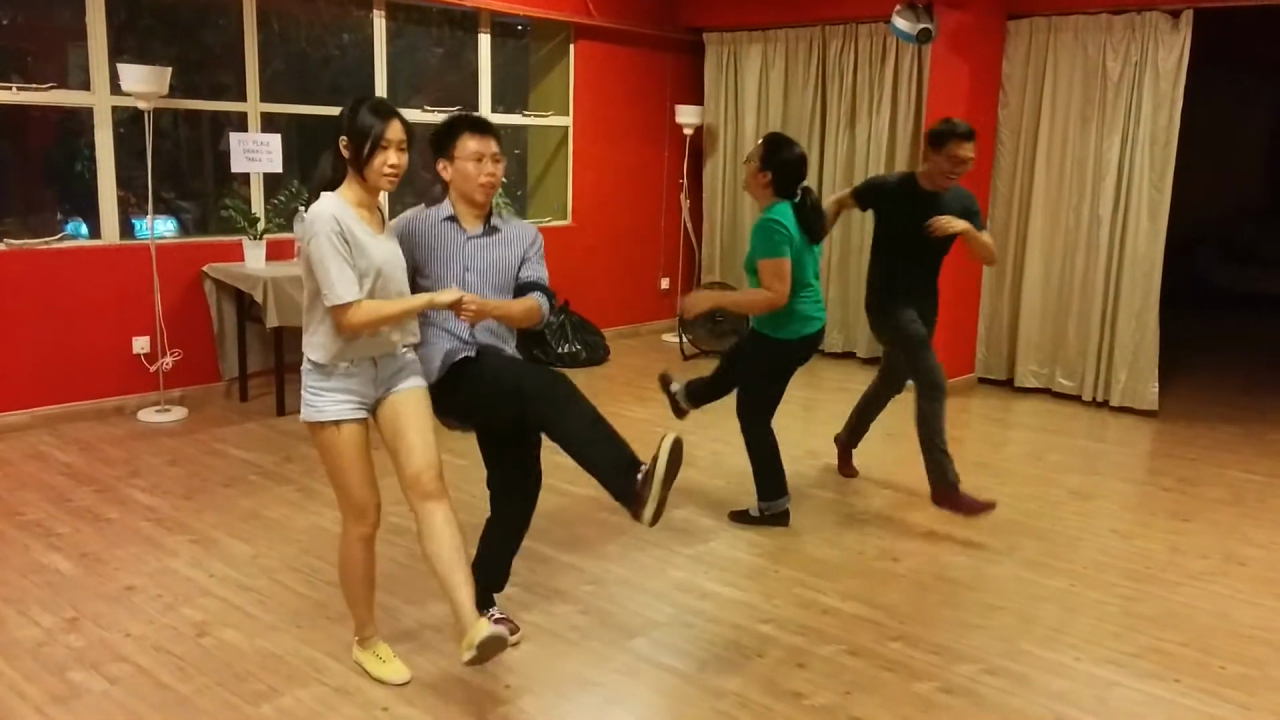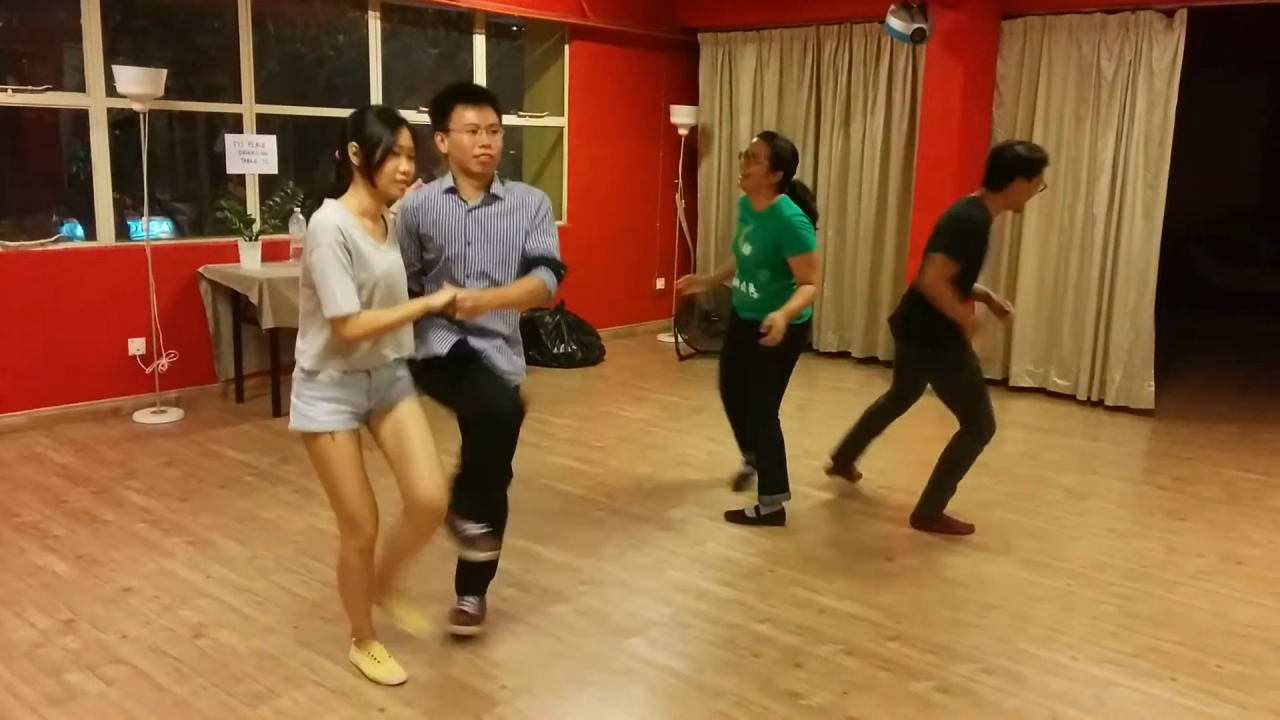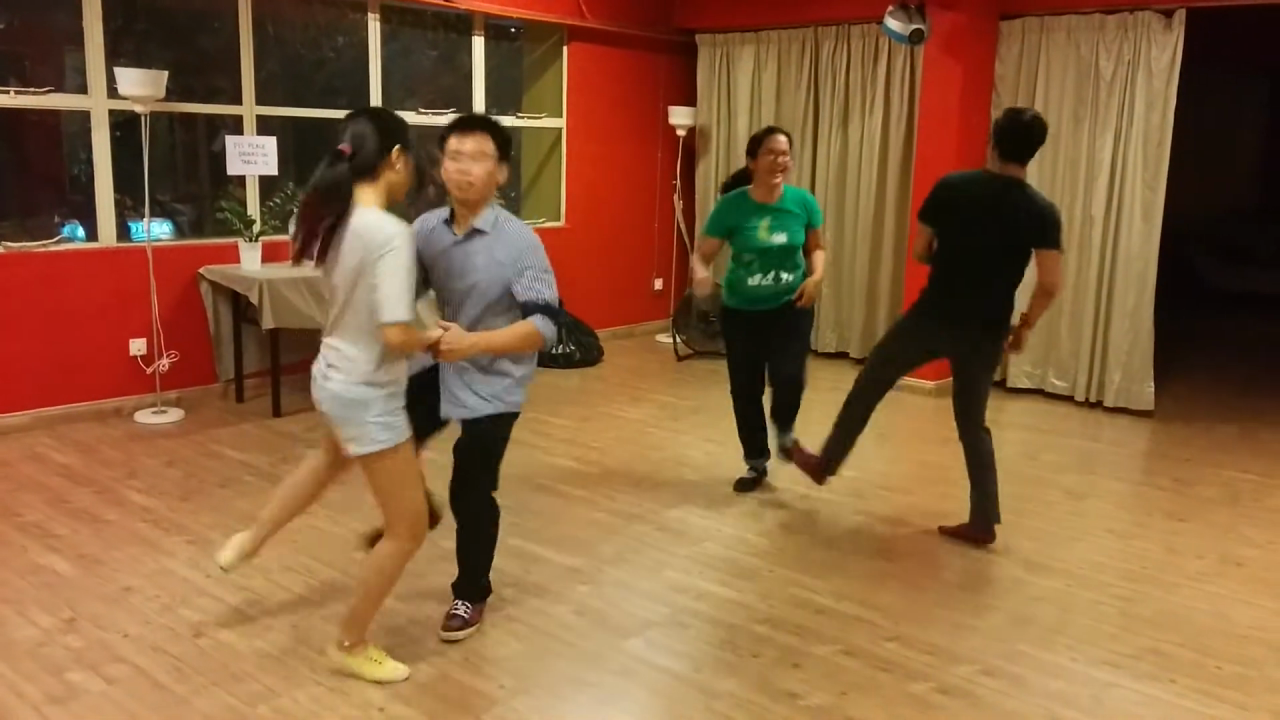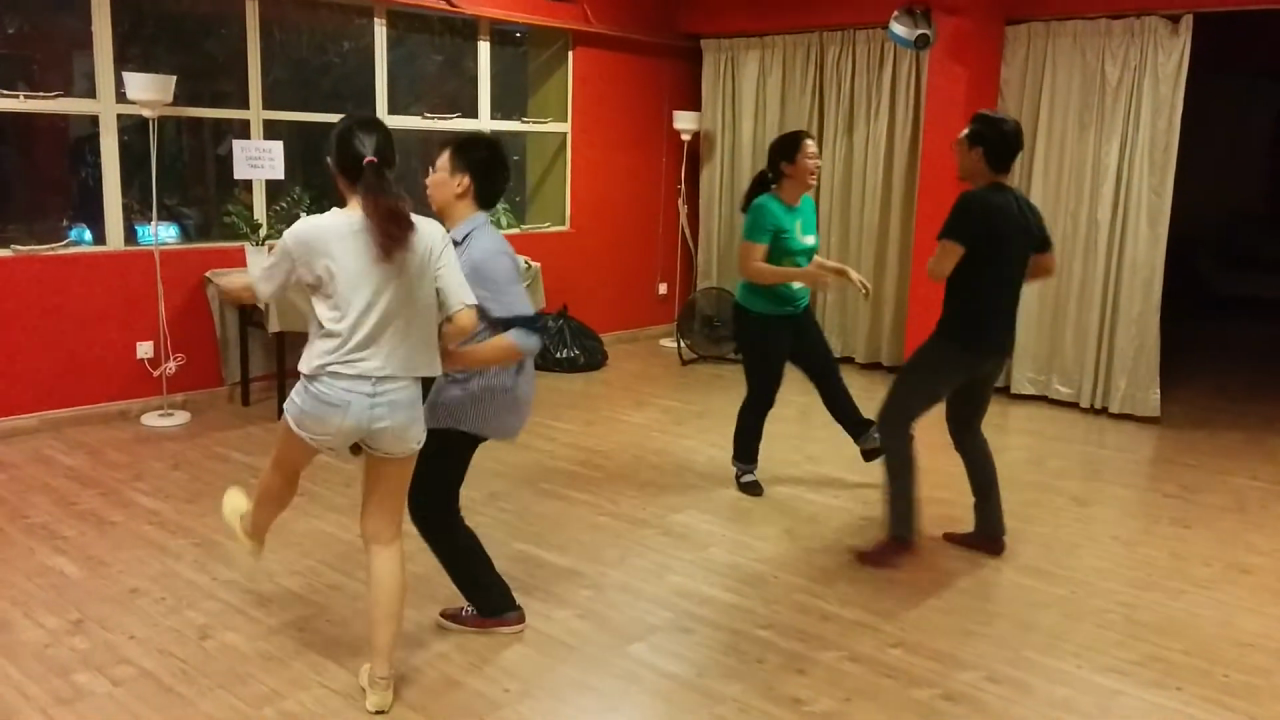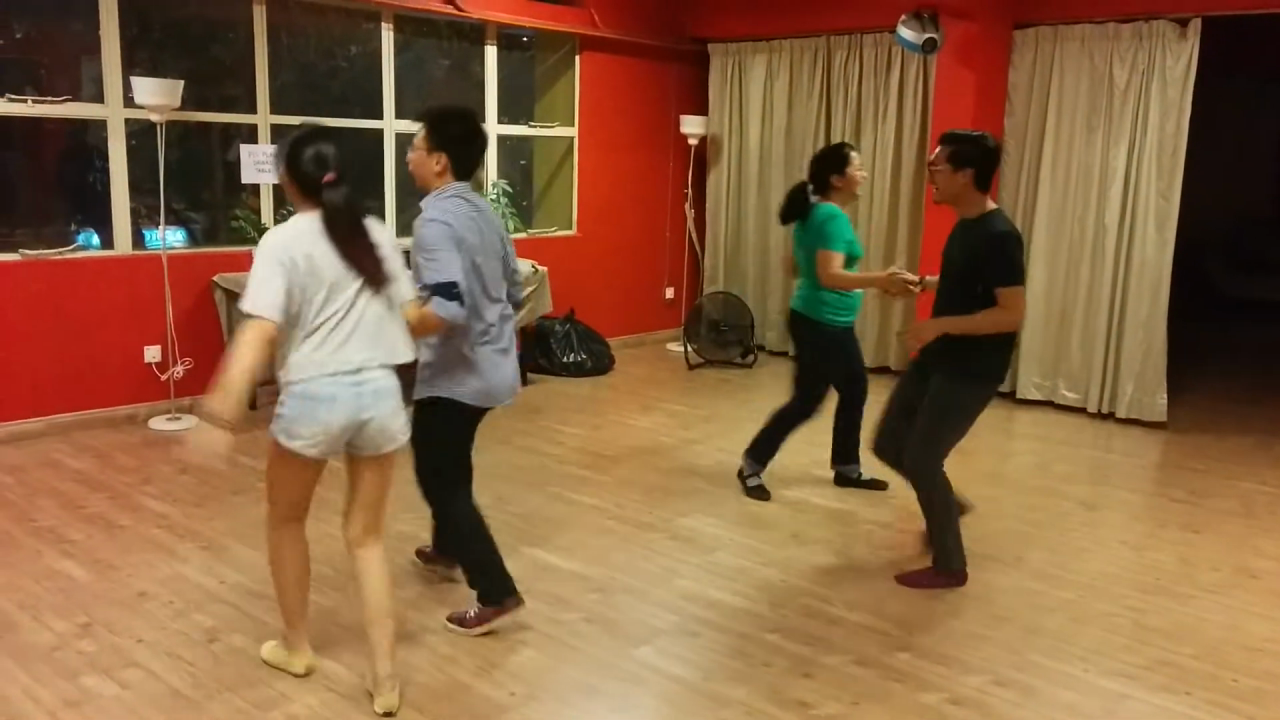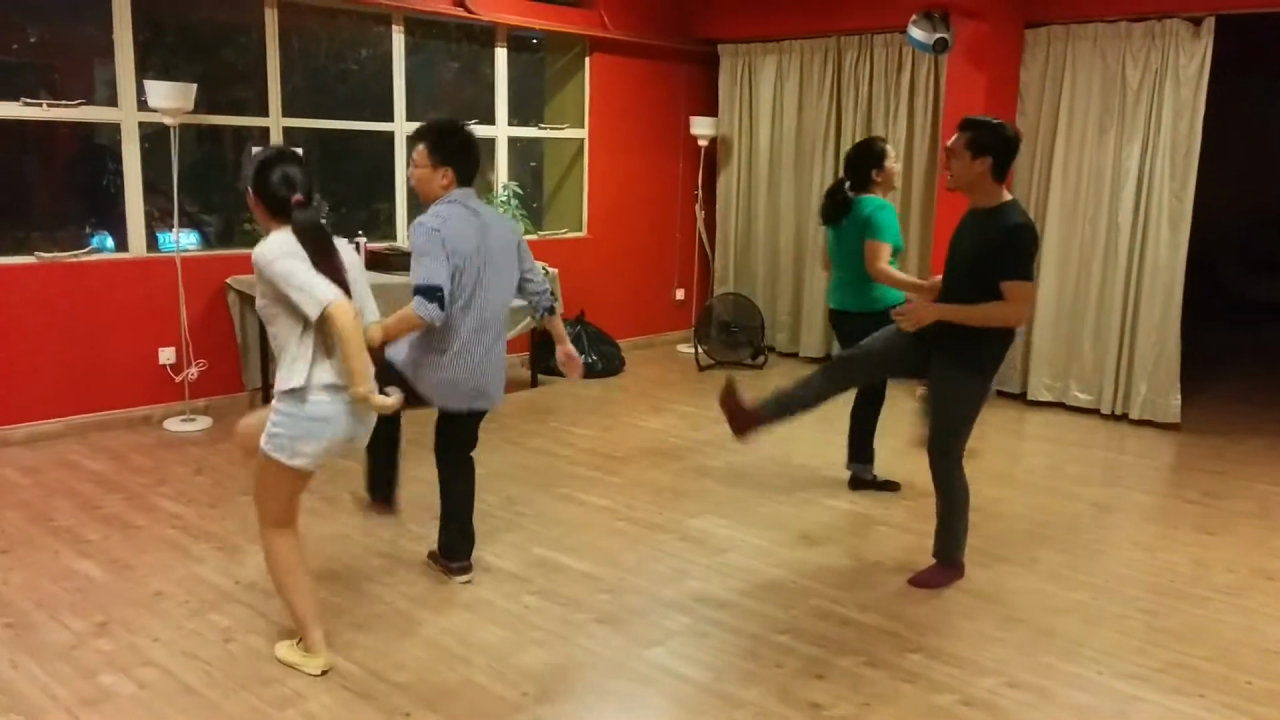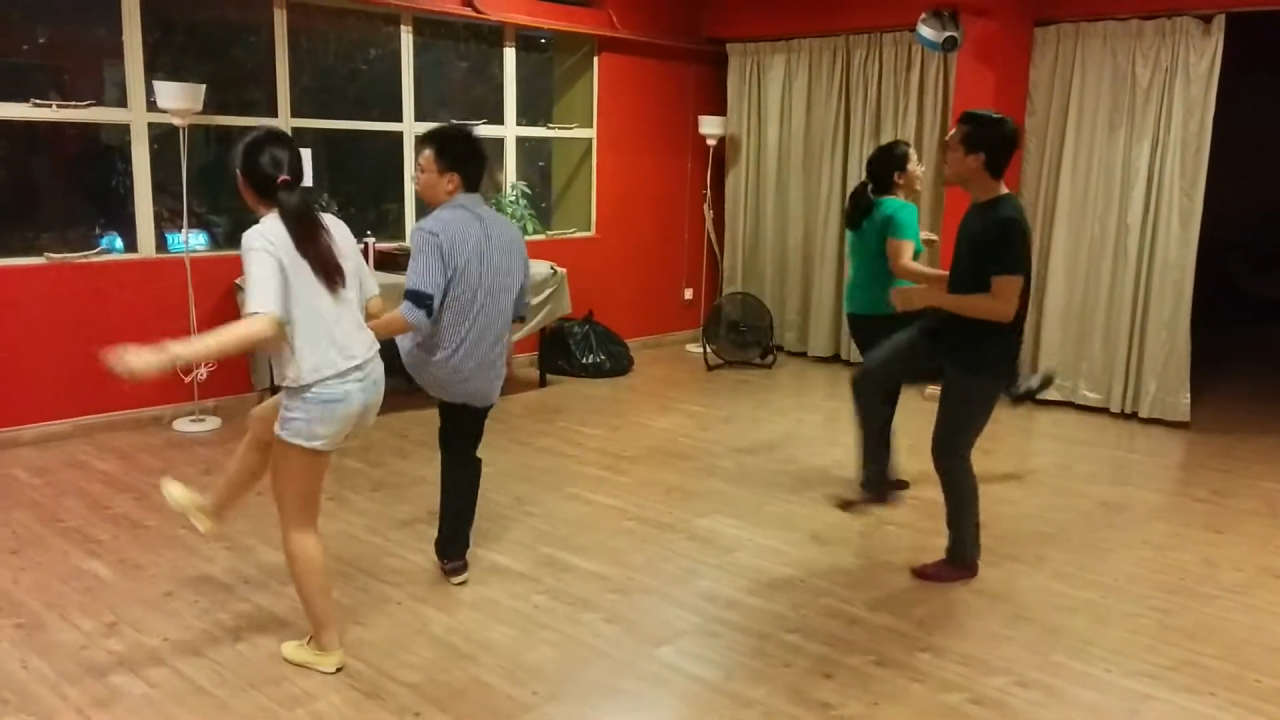
dt=0.3s
person 1, frame 1
left shoulder: (382, 213)
right shoulder: (326, 218)
right elbow: (350, 316)
right wrist: (431, 300)
left hip: (396, 363)
right hip: (335, 378)
left knee: (426, 480)
right knee: (362, 515)
left ankle: (471, 622)
right ankle: (366, 638)
person 1, frame 2
left shoulder: (387, 221)
right shoulder: (330, 227)
right elbow: (348, 327)
right wrist: (429, 303)
left hip: (388, 376)
right hip: (330, 388)
left knee: (430, 498)
right knee: (361, 526)
left ankle: (385, 585)
right ankle: (363, 640)
person 1, frame 3
left shoulder: (320, 220)
right shoulder: (390, 234)
right elbow: (396, 339)
right wrist: (433, 336)
left hip: (332, 377)
right hip: (368, 393)
left knee: (330, 462)
right knee: (411, 525)
left ankle: (247, 543)
right ankle: (351, 641)
person 1, frame 4
left shoulder: (310, 233)
right shoulder: (429, 236)
left elbow: (258, 290)
right elbow: (464, 322)
left wrist: (229, 285)
left hip: (326, 394)
right hip: (397, 401)
left knee: (283, 469)
right knee: (383, 538)
left ankle: (254, 526)
right ankle: (379, 678)
person 1, frame 5
left shoulder: (283, 242)
right shoulder: (375, 235)
left elbow: (259, 329)
right elbow: (411, 318)
left wrist: (219, 413)
left hip: (316, 399)
right hip: (381, 396)
left knee: (285, 520)
right knee: (366, 537)
left ankle: (295, 646)
person 1, frame 6
left shoulder: (272, 252)
right shoulder: (338, 246)
left elbow: (339, 313)
right elbow: (367, 324)
left wrist: (365, 390)
left hip: (313, 407)
right hip: (349, 405)
left knee: (275, 523)
right knee: (252, 430)
left ankle: (312, 646)
person 1, frame 7
left shoulder: (263, 240)
right shoulder: (335, 228)
left elbow: (262, 325)
left wrist: (164, 355)
left hip: (324, 394)
right hip: (369, 376)
left knee: (298, 523)
right knee: (264, 423)
left ankle: (325, 645)
right ankle: (209, 507)
person 2, frame 1
left shoulder: (523, 235)
right shoulder: (412, 229)
left elbow: (536, 305)
left wrist: (493, 308)
left hip: (505, 379)
right hip: (448, 370)
left knee: (517, 489)
right knee: (547, 386)
left ankle: (480, 598)
right ankle: (634, 481)
person 2, frame 2
left shoulder: (530, 203)
right shoulder: (418, 206)
left elbow: (547, 280)
right elbow: (400, 287)
left wrist: (488, 300)
left hip: (497, 351)
right hip: (440, 349)
left knee: (491, 474)
right knee: (503, 407)
left ankle: (472, 590)
right ankle: (467, 510)
person 2, frame 3
left shoulder: (518, 244)
right shoulder: (426, 230)
left elbow: (544, 325)
left wrist: (475, 343)
left hip: (492, 384)
right hip: (441, 367)
left knee: (471, 492)
left ankle: (471, 596)
person 2, frame 4
left shoulder: (484, 253)
right shoulder: (456, 243)
left elbow: (523, 337)
left wrist: (453, 358)
left hip: (478, 397)
right hip: (460, 386)
left knee: (430, 504)
left ankle: (497, 608)
person 2, frame 5
left shoulder: (436, 221)
right shoulder: (484, 212)
left elbow: (446, 308)
right elbow: (512, 287)
right wrist: (499, 321)
left hip: (458, 371)
right hip: (492, 364)
left knee: (439, 480)
right knee: (450, 459)
left ankle: (498, 596)
right ankle: (447, 548)
person 2, frame 6
left shoulder: (432, 226)
right shoulder: (504, 224)
left elbow: (429, 309)
right elbow: (537, 290)
left wrist: (380, 332)
right wrist: (561, 341)
left hip: (435, 365)
right hip: (485, 373)
right knee: (456, 455)
left ankle: (382, 494)
right ankle: (455, 554)
person 2, frame 7
left shoulder: (434, 231)
right shoulder: (511, 232)
left elbow: (418, 314)
right elbow: (518, 307)
left hip: (435, 361)
right hip: (485, 374)
left knee: (366, 334)
right knee: (462, 455)
right ankle: (454, 556)
person 3, frame 1
left shoulder: (962, 200)
right shoulder: (889, 188)
left elbow: (989, 257)
right elbow: (839, 201)
left wrist: (966, 228)
left hip: (923, 303)
right hip: (888, 302)
left knee: (891, 381)
right knee: (933, 384)
left ankle: (846, 442)
right ankle: (946, 488)
person 3, frame 2
left shoulder: (970, 215)
right shoulder: (969, 222)
right elbow: (931, 281)
left wrist: (984, 294)
right wrist: (967, 318)
left hip: (914, 328)
right hip: (930, 334)
left knee: (901, 395)
right knee: (979, 425)
left ankle: (843, 459)
right ankle: (929, 511)
person 3, frame 3
left shoulder: (951, 188)
right shoulder: (1041, 210)
left elbow: (921, 251)
right elbow: (1051, 281)
right wrist: (1024, 324)
left hip: (933, 317)
right hip: (987, 331)
left knee: (871, 382)
right knee: (973, 421)
left ankle: (826, 462)
right ankle: (983, 522)
person 3, frame 4
left shoulder: (974, 202)
right shoulder: (1025, 210)
left elbow: (938, 270)
right elbow: (1045, 265)
left wrist: (937, 259)
left hip: (960, 339)
right hip: (998, 344)
left knee: (894, 420)
right knee: (965, 428)
left ankle: (900, 534)
right ankle: (990, 531)
person 3, frame 5
left shoulder: (999, 235)
right shoulder: (964, 225)
left elbow: (1014, 314)
left wrist: (939, 325)
right wrist: (928, 283)
left hip: (971, 370)
right hip: (936, 357)
left knee: (922, 459)
right knee: (887, 444)
left ankle: (950, 565)
right ankle: (950, 505)
person 3, frame 6
left shoulder: (1015, 229)
right shoulder: (975, 214)
left elbow: (1017, 310)
left wrist: (938, 312)
right wrist: (932, 291)
left hip: (969, 359)
right hip: (930, 335)
left knee: (944, 457)
right knee: (847, 363)
left ankle: (949, 561)
right ankle: (754, 417)
person 3, frame 7
left shoulder: (1004, 223)
right shoulder: (981, 208)
left elbow: (1005, 305)
left wrist: (929, 296)
right wrist: (937, 294)
left hip: (983, 356)
right hip: (948, 337)
left knee: (949, 452)
right knee: (869, 377)
left ankle: (962, 558)
right ankle: (876, 481)
person 4, frame 1
left shoulder: (771, 226)
right shoulder: (792, 213)
left elbow: (775, 296)
left wrist: (714, 299)
left hip: (784, 335)
right hip: (800, 328)
left knee: (754, 413)
right knee: (736, 363)
left ankle: (773, 505)
right ankle: (687, 396)
person 4, frame 2
left shoulder: (789, 220)
right shoulder: (746, 207)
left elbow: (810, 284)
left wrist: (783, 315)
right wrist: (709, 279)
left hip: (779, 328)
right hip: (746, 318)
left knee: (758, 406)
right knee: (732, 386)
left ankle: (772, 502)
right ankle: (754, 459)
person 4, frame 3
left shoulder: (803, 203)
right shoulder: (731, 206)
left elbow: (817, 249)
right elbow: (701, 254)
left wrist: (814, 276)
right wrist: (699, 275)
left hip: (789, 307)
right hip: (742, 311)
left knee: (788, 378)
right knee: (745, 388)
left ankle: (783, 433)
right ankle: (755, 462)
person 4, frame 4
left shoulder: (808, 205)
right shoulder: (764, 209)
right elbow: (750, 268)
left wrist: (842, 269)
right wrist: (799, 274)
left hip: (798, 311)
right hip: (759, 316)
left knee: (828, 375)
right knee: (763, 393)
left ankle: (867, 438)
right ankle: (744, 466)
person 4, frame 5
left shoulder: (812, 212)
right shoulder: (834, 217)
left elbow: (794, 266)
right elbow: (829, 277)
right wrist: (879, 280)
left hip: (824, 321)
right hip: (822, 324)
left knee: (855, 389)
right knee: (807, 402)
left ankle: (847, 468)
right ankle: (752, 466)
person 4, frame 6
left shoulder: (841, 209)
right shoulder: (880, 210)
left elbow: (829, 263)
right elbow: (878, 269)
right wrist: (924, 287)
left hip: (843, 312)
right hip: (877, 313)
left knee: (871, 389)
left ankle: (861, 469)
person 4, frame 7
left shoulder: (868, 210)
right shoulder: (900, 210)
right elbow: (901, 267)
left wrist: (913, 241)
right wrist: (949, 277)
left hip: (861, 314)
right hip: (893, 312)
left ankle: (875, 474)
